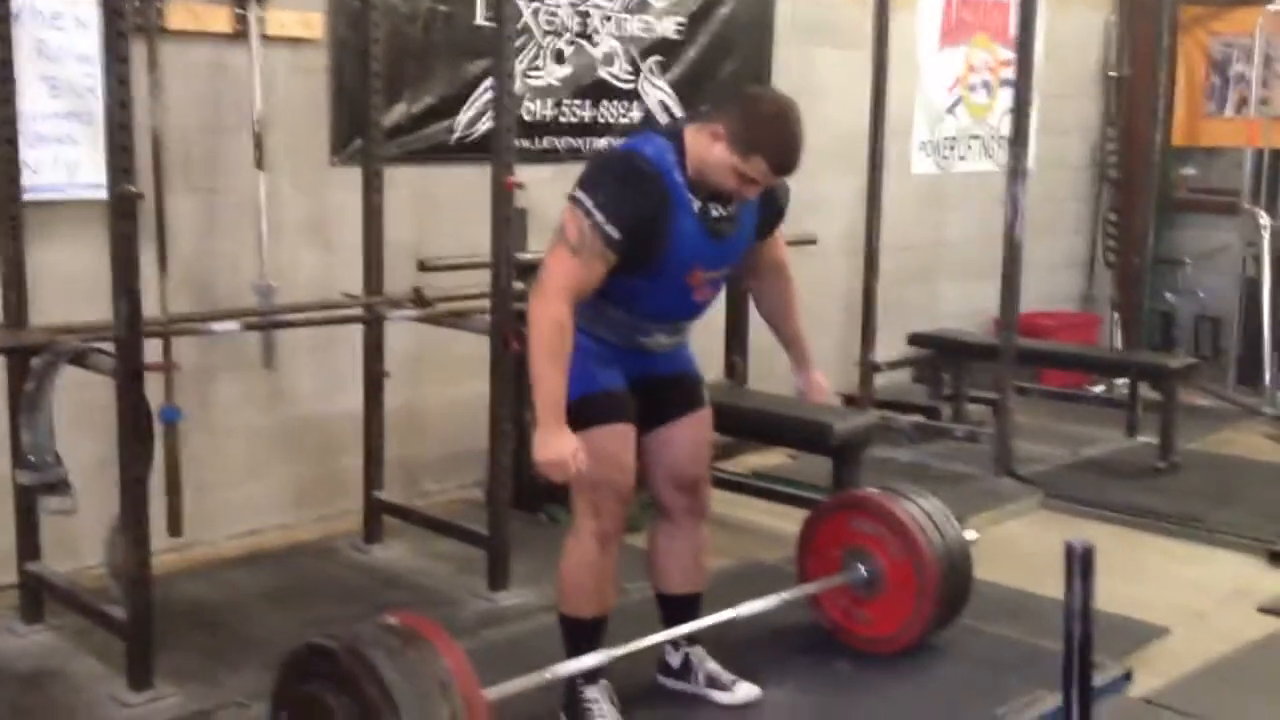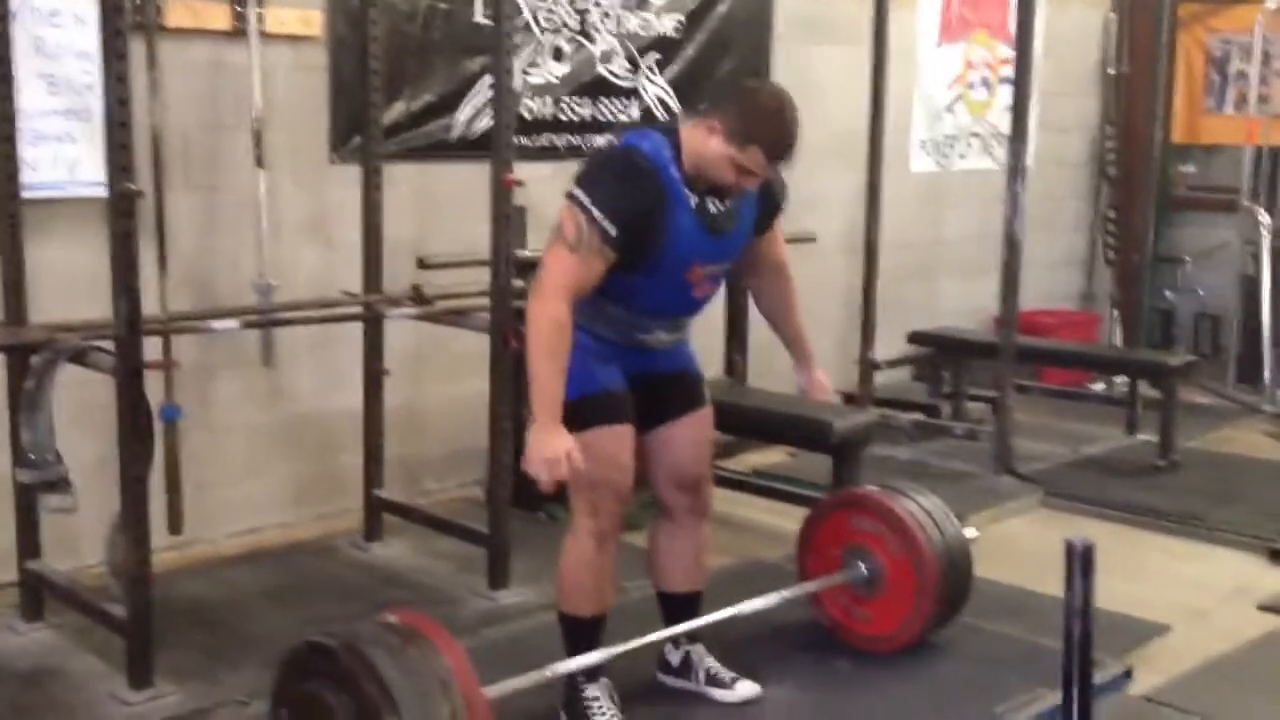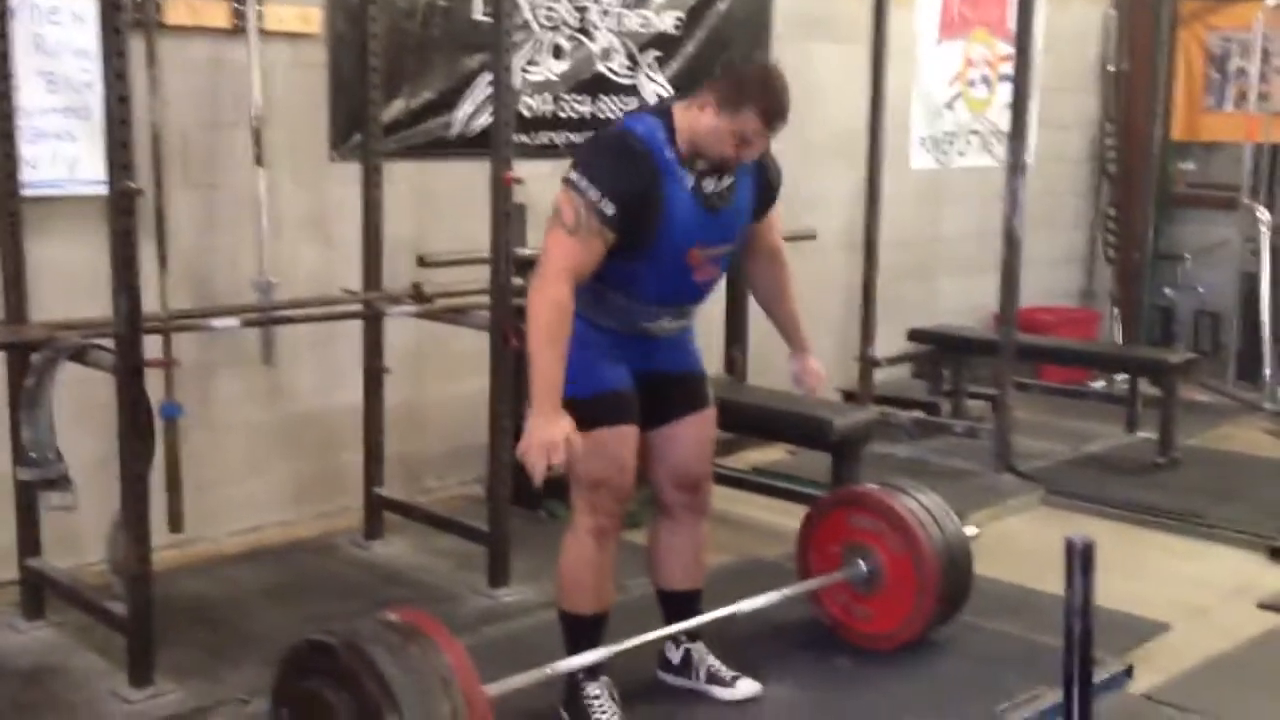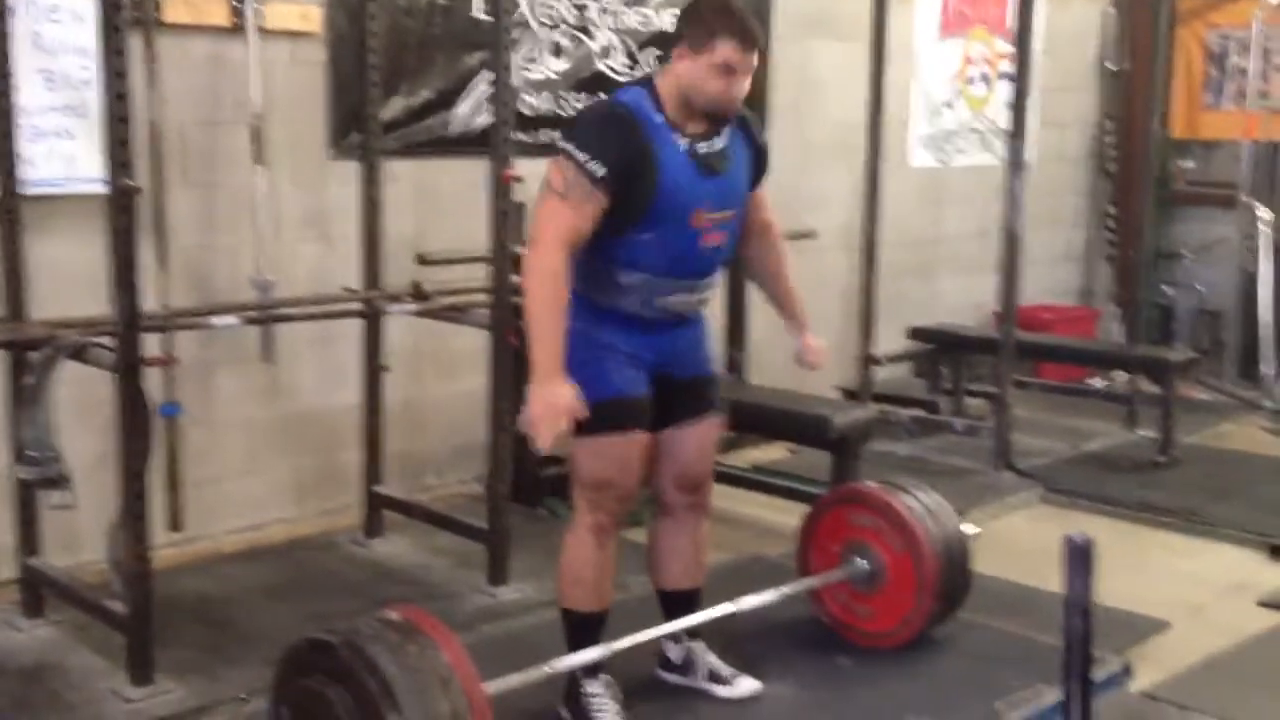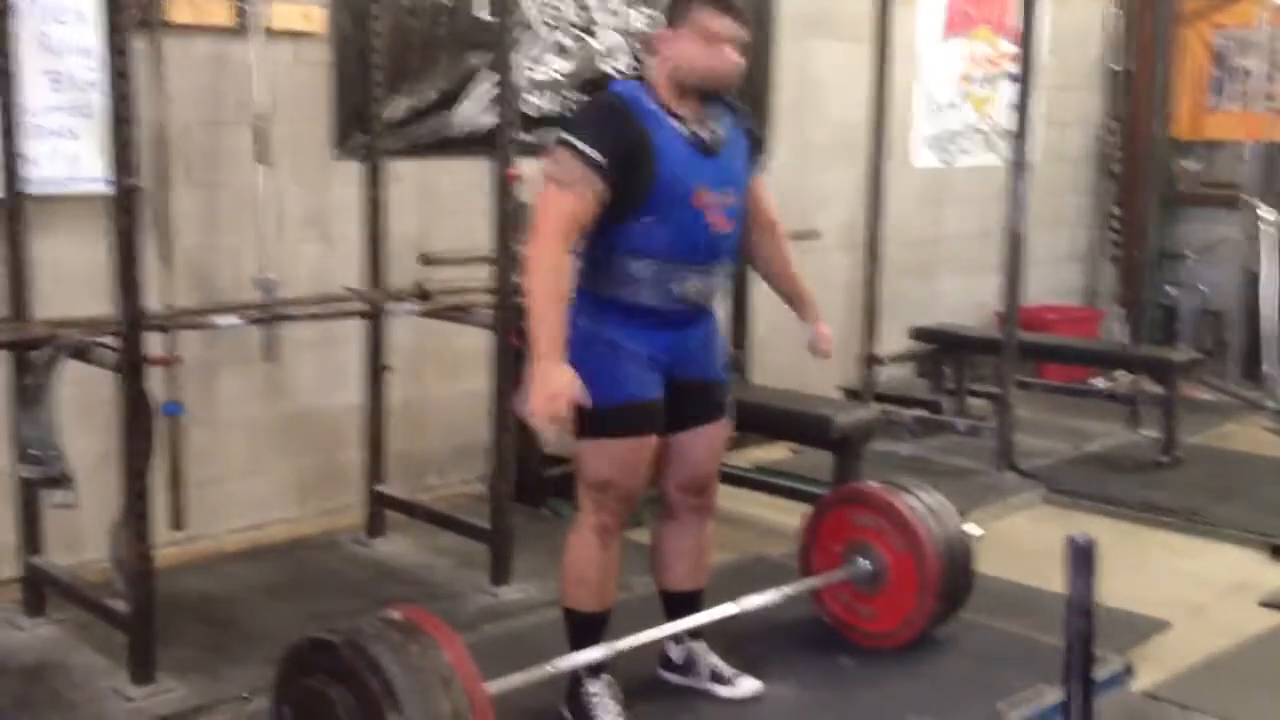
dt=0.1s
person 1, frame 1
left shoulder: (759, 193)
right shoulder: (631, 180)
left elbow: (769, 274)
right elbow: (553, 297)
left wrist: (803, 364)
right wrist: (550, 425)
left hip: (662, 349)
right hip: (590, 349)
left knee: (687, 498)
right knee: (603, 511)
left ankle: (681, 654)
person 1, frame 2
left shoulder: (757, 188)
right shoulder: (628, 177)
left elbow: (768, 271)
right elbow: (551, 296)
left wrist: (805, 362)
right wrist: (545, 425)
left hip: (663, 346)
right hip: (589, 347)
left knee: (688, 497)
right knee: (601, 510)
left ankle: (680, 651)
person 1, frame 3
left shoulder: (753, 171)
right shoulder: (623, 159)
left elbow: (765, 259)
right elbow: (555, 283)
left wrist: (800, 350)
right wrist: (546, 410)
left hip: (669, 343)
right hip: (597, 342)
left knee: (690, 494)
right knee: (602, 509)
left ankle: (683, 650)
person 1, frame 4
left shoulder: (742, 137)
right shoulder: (613, 130)
left elbow: (758, 235)
right elbow: (548, 248)
left wrist: (798, 324)
right wrist: (548, 377)
left hip: (681, 336)
right hip: (605, 340)
left knee: (688, 495)
right knee: (602, 510)
left ankle: (682, 647)
person 1, frame 5
left shoulder: (734, 127)
right shoulder: (612, 120)
left elbow: (760, 227)
right elbow: (550, 239)
left wrist: (808, 311)
right wrist: (551, 361)
left hip: (696, 334)
right hip: (619, 336)
left knee: (693, 496)
right knee: (608, 507)
left ankle: (684, 649)
